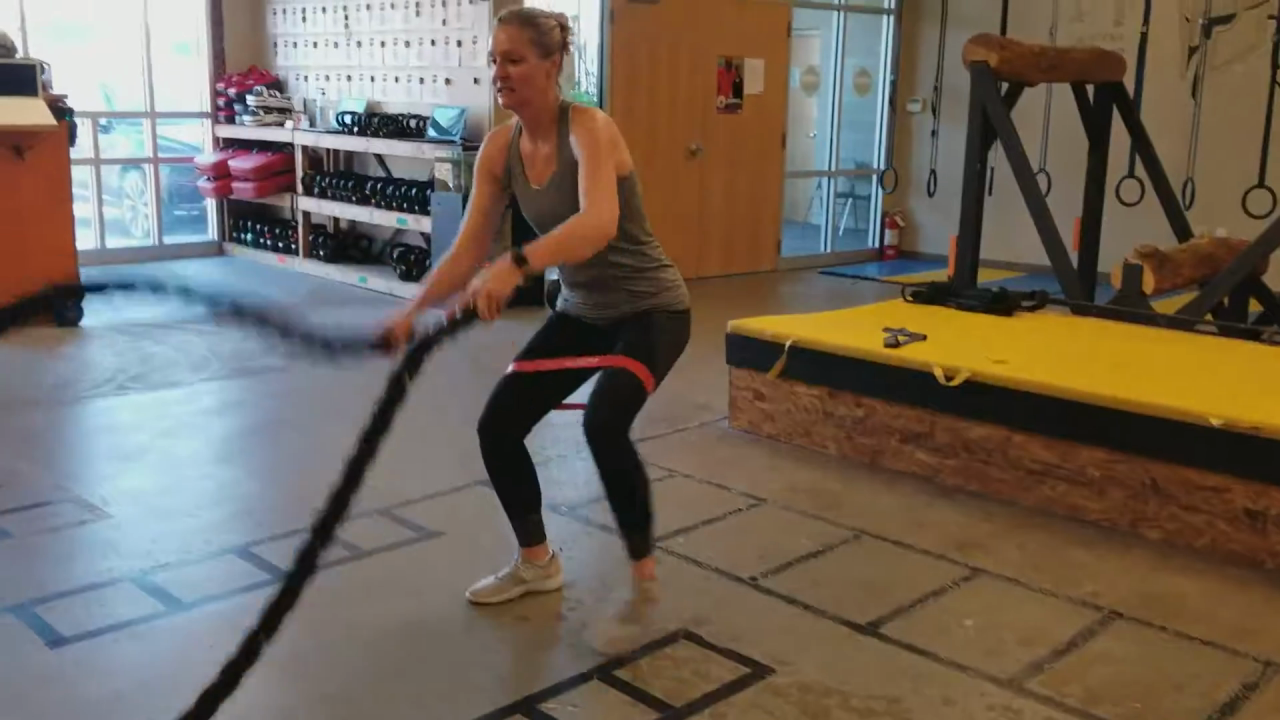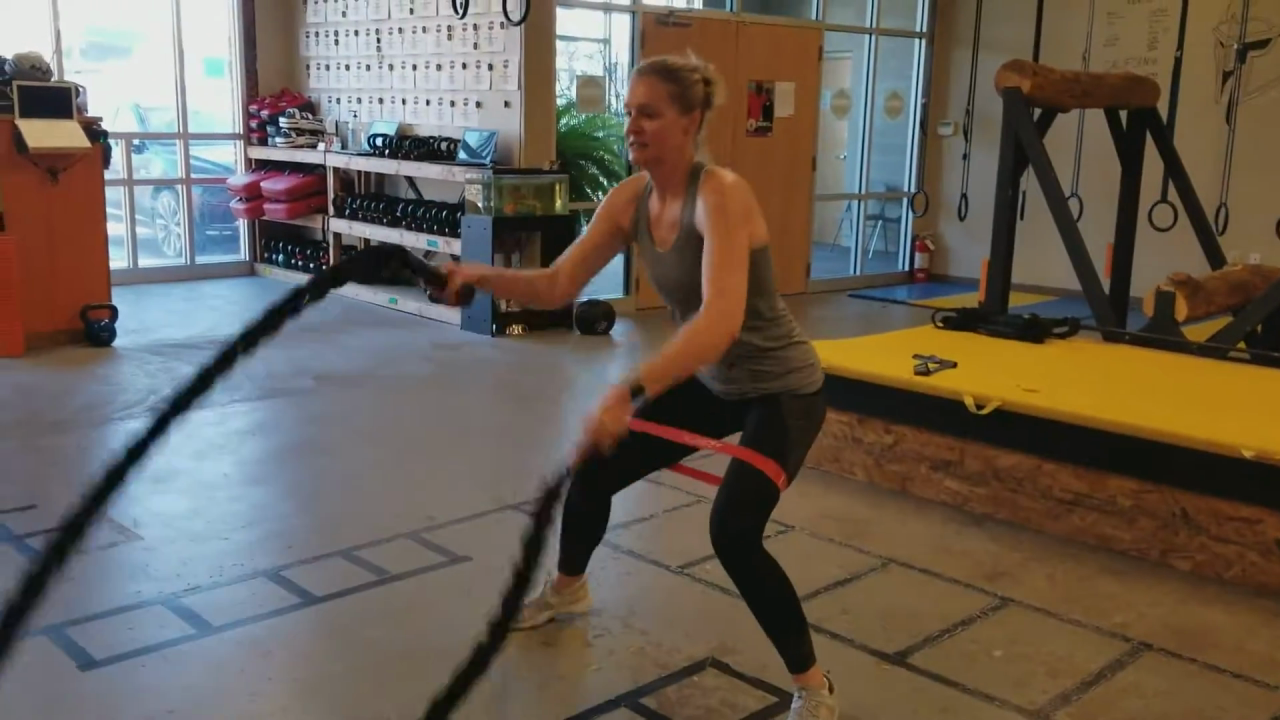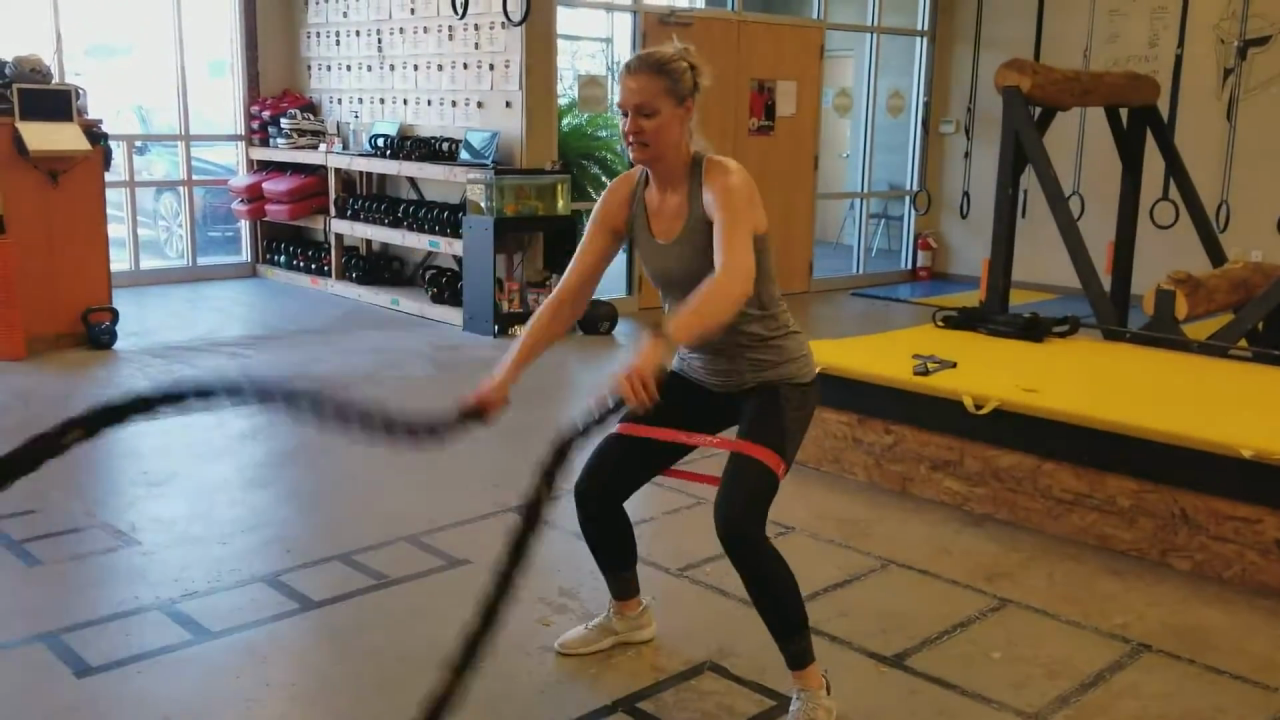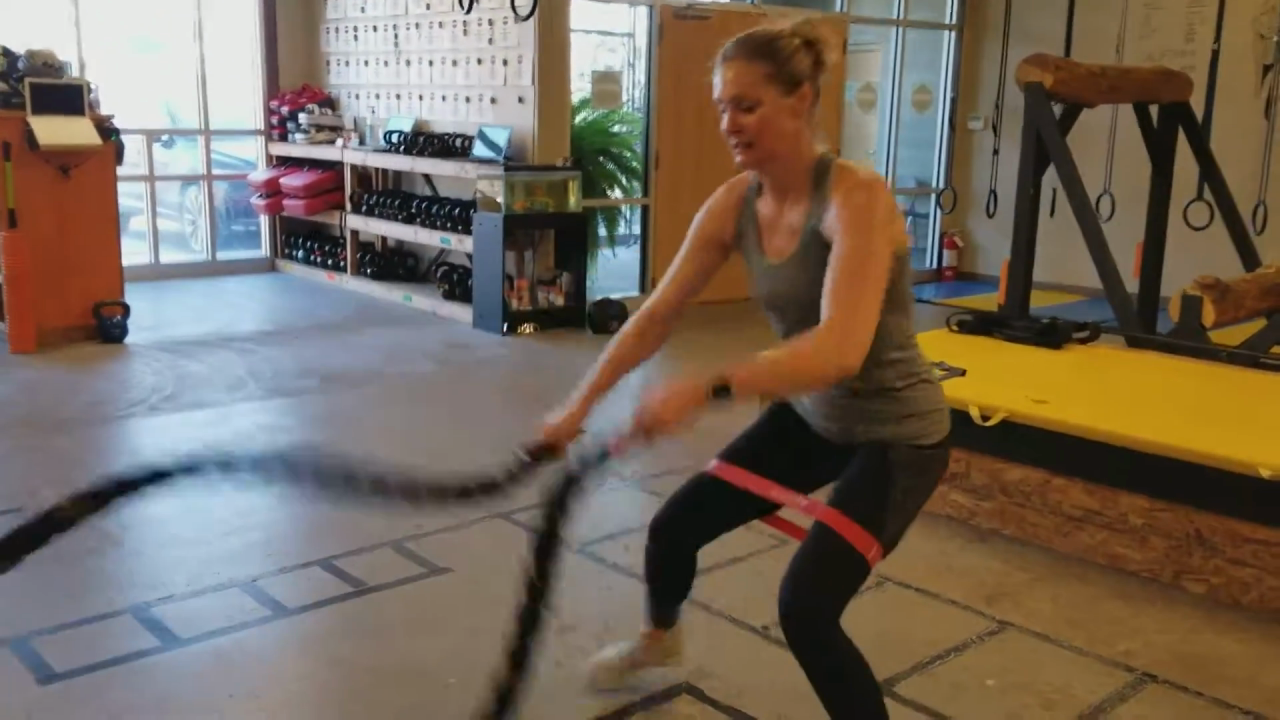
dt=0.7s
person 1, frame 1
left shoulder: (590, 129)
right shoulder: (501, 141)
left elbow: (601, 225)
right elbow: (468, 247)
left wrist: (514, 267)
right wrist: (412, 308)
left hip: (650, 307)
right hip: (583, 307)
left knee: (604, 427)
right knee: (498, 425)
left ankle: (643, 573)
right ankle: (537, 561)
person 1, frame 2
left shoulder: (723, 194)
right shoulder: (630, 200)
left elbow: (720, 320)
right elbow: (556, 288)
left wrist: (632, 393)
right wrist: (479, 276)
left hip: (782, 387)
right hip: (707, 378)
left knee: (733, 531)
right knee: (591, 469)
right ankle: (567, 588)
person 1, frame 3
left shoulder: (724, 180)
right shoulder: (624, 192)
left elbow: (735, 284)
right elbow: (568, 296)
left wrist: (654, 350)
right wrist: (506, 375)
left hip: (772, 374)
right hip: (696, 373)
left knee: (738, 524)
right knee: (596, 488)
right ankle: (629, 612)
person 1, frame 4
left shoulder: (857, 197)
right shoulder: (732, 204)
left elbow: (841, 348)
right elbow: (660, 315)
left wrist: (709, 386)
right wrist: (579, 404)
left hip: (896, 431)
right hip: (809, 413)
left knee: (805, 604)
right knee: (673, 525)
right ankle: (660, 639)
